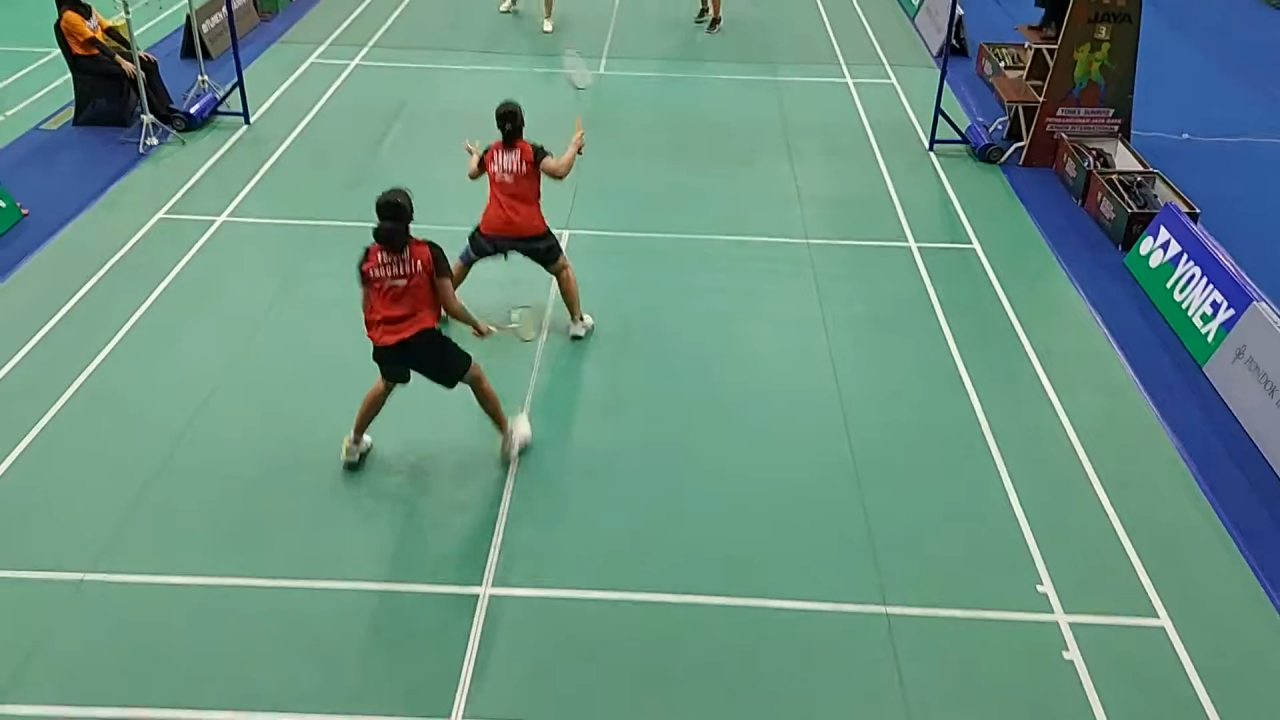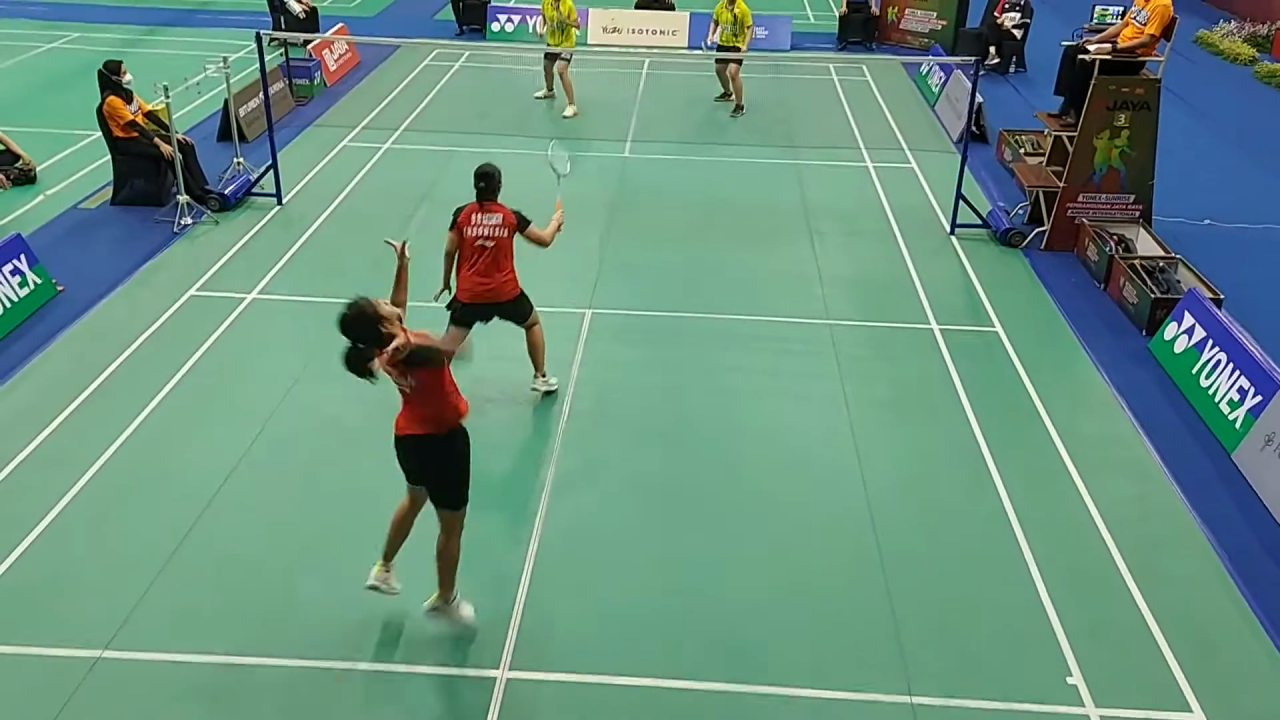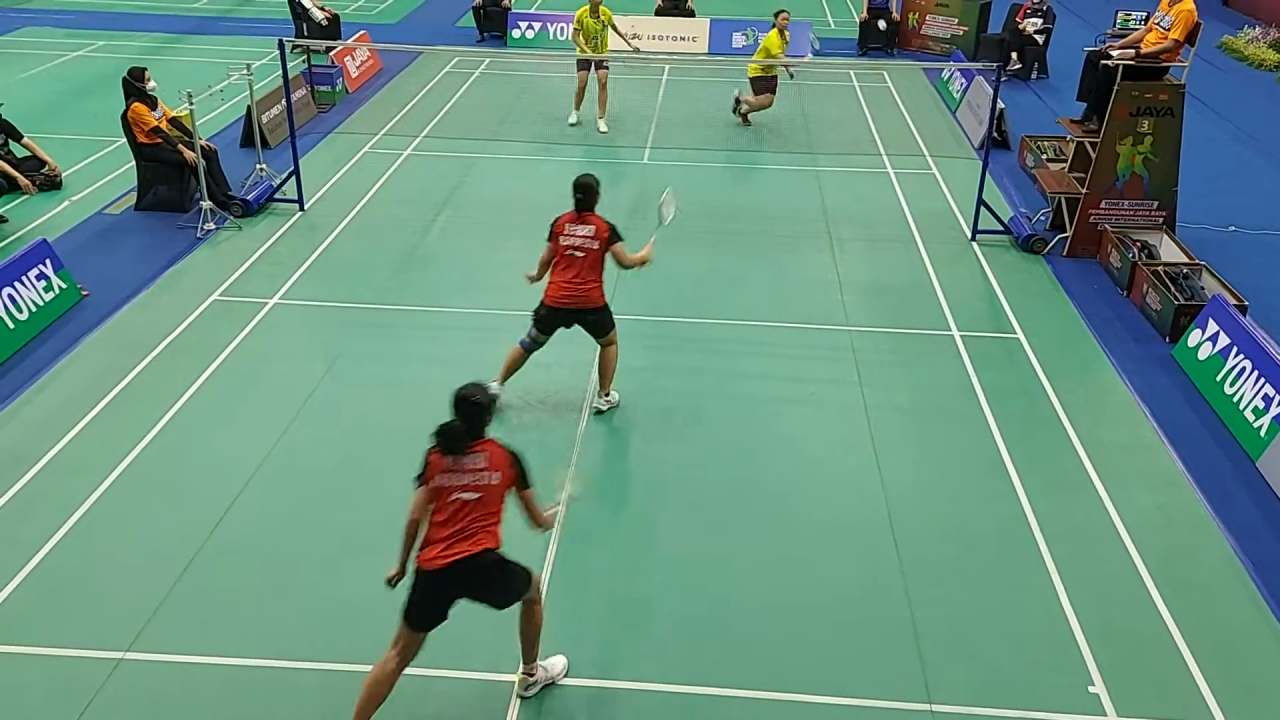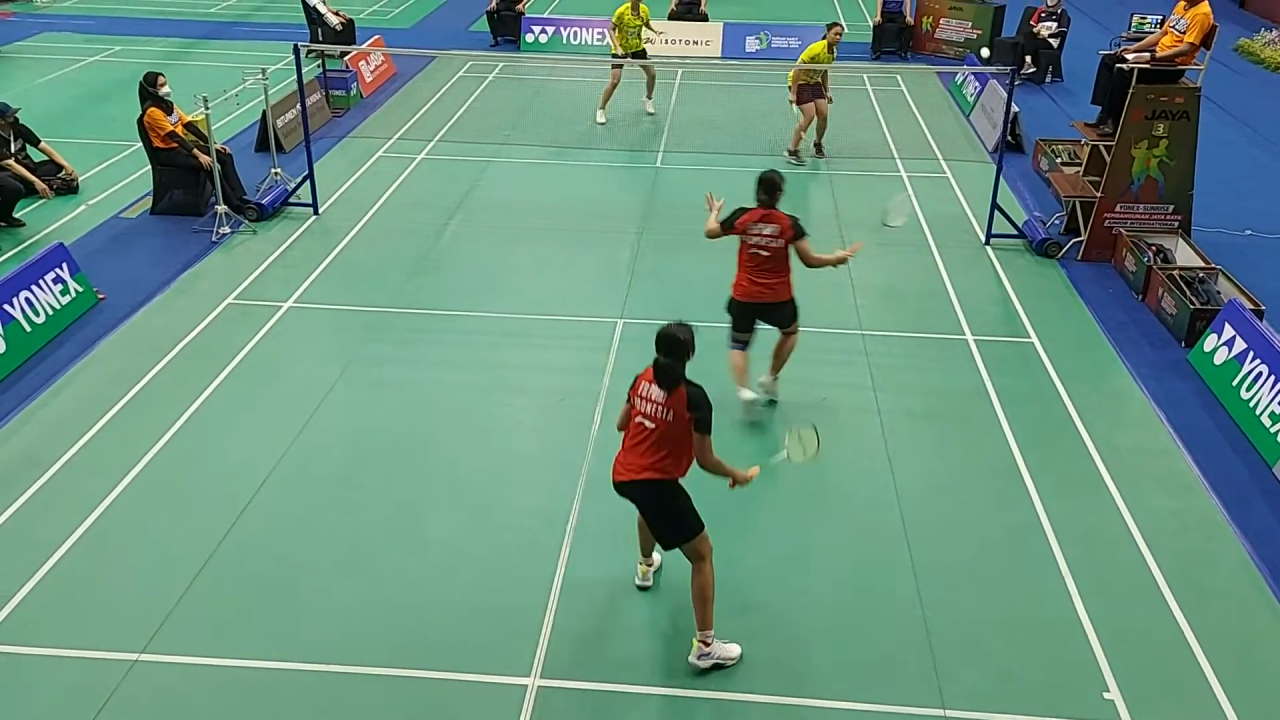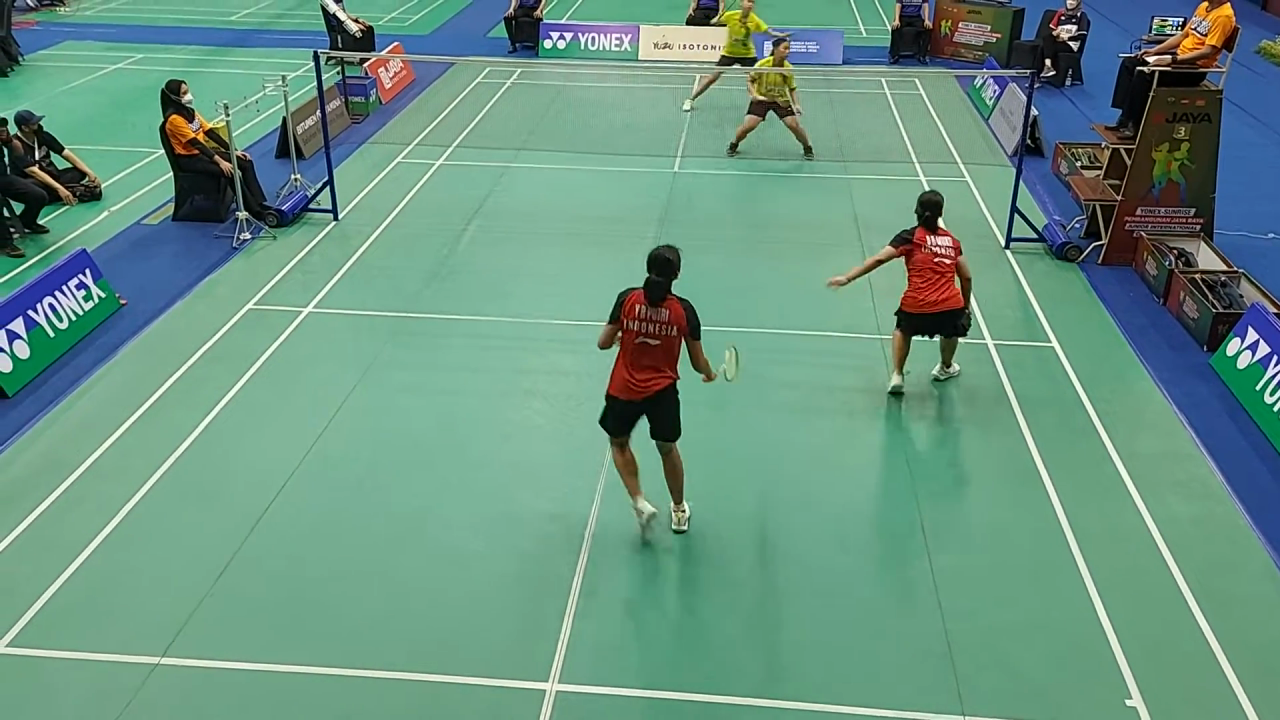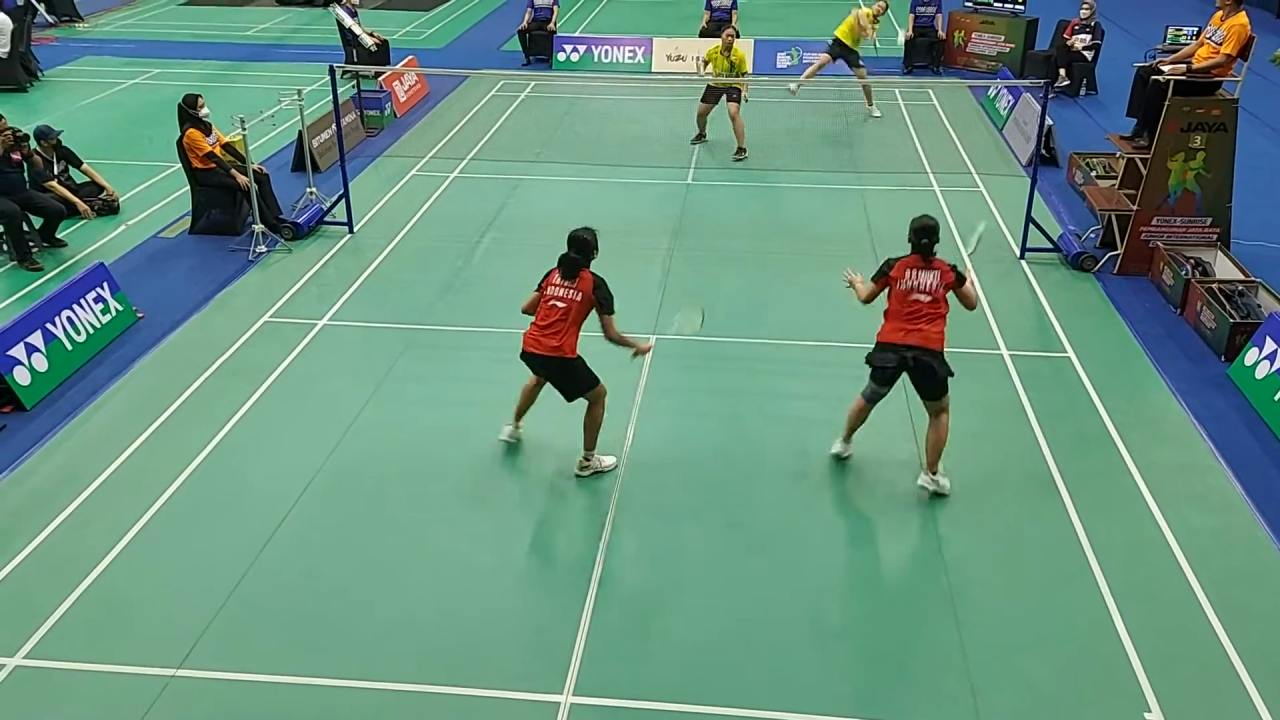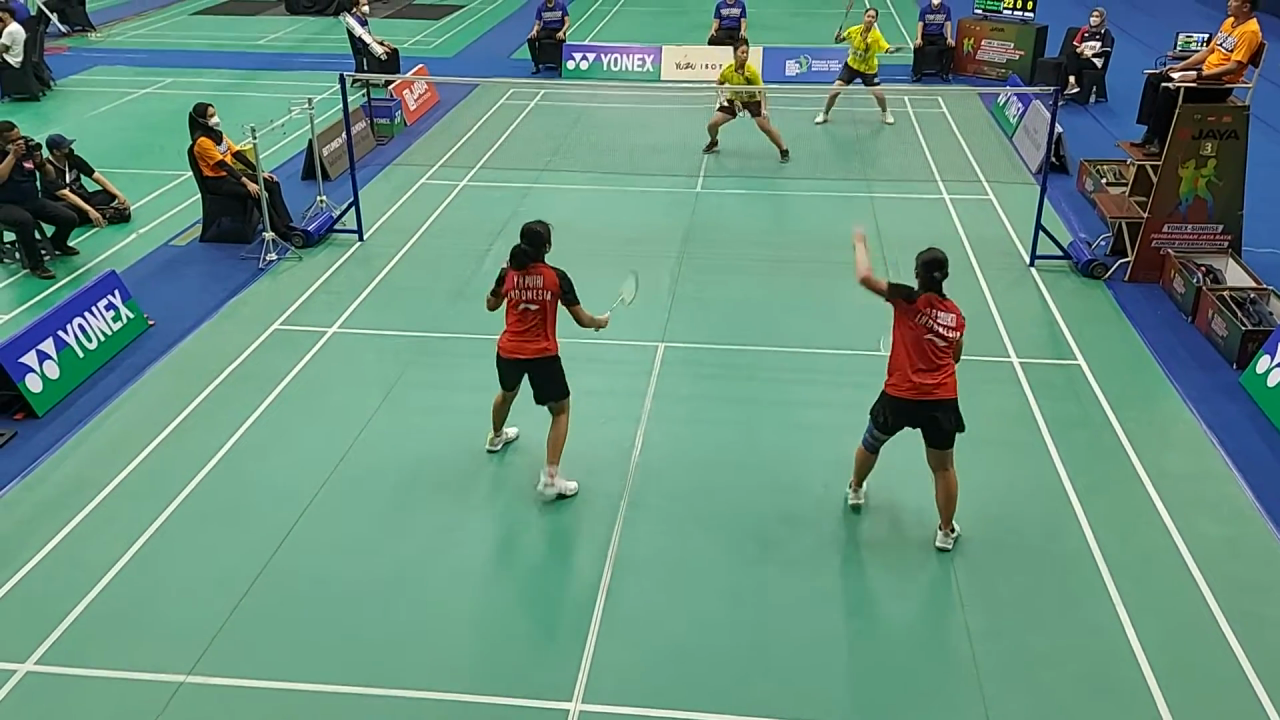
dt=0.7s
person 1, frame 1
left shoulder: (368, 257)
right shoulder: (430, 251)
left elbow: (368, 308)
right elbow: (450, 304)
right wrist: (477, 324)
left hip: (386, 346)
right hip: (423, 338)
left knee: (386, 383)
right knee: (476, 376)
left ankle: (353, 445)
right ankle: (509, 435)
person 1, frame 2
left shoulder: (384, 347)
right shoulder: (417, 353)
left elbow: (396, 305)
right elbow: (439, 351)
left wrist: (402, 265)
left hip: (410, 436)
right hip: (439, 440)
left knee: (414, 500)
right knee: (452, 523)
left ankle: (383, 570)
right ankle: (445, 599)
person 1, frame 3
left shoulder: (436, 457)
right shoulder: (505, 458)
left elbow: (415, 518)
right elbow: (538, 520)
left wrist: (401, 564)
right wrist: (550, 519)
left hip: (434, 567)
right hip: (480, 563)
left knee: (402, 651)
right knee: (532, 592)
right ankle: (532, 672)
person 1, frame 4
left shoulder: (642, 379)
right shoulder: (693, 397)
right elbow: (705, 460)
right wrist: (738, 475)
left hip: (622, 476)
right hip: (657, 482)
right knee: (702, 555)
left ankle: (645, 568)
right ankle: (705, 646)
person 1, frame 5
left shoulder: (627, 299)
right shoulder: (683, 309)
left elbow: (604, 342)
right elbow: (697, 363)
right wrist: (710, 373)
left hip: (623, 391)
right hip: (662, 391)
left knee: (619, 446)
right knee: (668, 449)
left ankle: (640, 503)
right ankle: (679, 512)
person 1, frame 6
left shoulder: (553, 274)
right shoulder: (595, 284)
left elbow: (527, 308)
right elbow: (611, 334)
right wrist: (637, 346)
left hip: (530, 349)
right hip: (559, 356)
left knee: (539, 378)
right knee: (598, 396)
left ankle: (513, 428)
right ankle: (588, 460)
person 1, frame 7
left shoulder: (508, 274)
right shoulder: (556, 277)
left elbow: (491, 305)
right elbow: (582, 320)
right wrist: (600, 322)
left hip: (508, 352)
right hip: (542, 356)
left knee: (507, 393)
right knee: (561, 411)
left ankle: (497, 437)
right ankle: (551, 478)
person 2, frame 1
left shoulder: (489, 151)
right shoulder: (531, 151)
left elbow: (473, 173)
right elbow: (559, 172)
left wrist: (472, 153)
right wrist: (574, 147)
left hip: (492, 230)
right hip: (529, 228)
left knee: (465, 260)
right knee: (562, 268)
right ankle: (578, 320)
person 2, frame 2
left shoulder: (462, 214)
right shoulder: (511, 216)
left elbow: (449, 251)
right elbow: (544, 240)
left wrist: (446, 281)
right wrist: (555, 221)
left hip: (469, 294)
right hip: (505, 293)
left knee: (450, 341)
right knee: (532, 324)
right ankle: (541, 378)
person 2, frame 3
left shoulder: (560, 223)
right shoulder: (605, 228)
left elbow: (546, 259)
right elbow: (625, 262)
left wrist: (537, 275)
right wrist: (643, 256)
left hip: (555, 300)
right hip: (590, 302)
left knee: (529, 343)
right knee: (609, 343)
left ankle: (497, 385)
right ankle: (604, 396)
person 2, frame 4
left shoulder: (741, 217)
right shoulder: (789, 224)
left elbow: (710, 232)
right elbow: (810, 260)
left wrist: (714, 211)
right wrist: (838, 258)
left hip: (743, 296)
right hip: (776, 296)
left knee: (738, 344)
right knee: (790, 332)
left ankle: (744, 391)
right ankle: (771, 379)
person 2, frame 5
left shoulder: (910, 236)
right shoulder: (951, 240)
left elbow: (879, 258)
right elbow: (965, 277)
left wrist: (847, 277)
right wrist: (966, 305)
left hip: (916, 307)
right hip: (949, 307)
left knee: (903, 332)
right knee: (950, 335)
left ankle: (897, 377)
right ankle: (945, 368)
person 2, frame 6
left shoulder: (894, 266)
right shoulder: (948, 271)
left elbow: (866, 297)
right elbow: (971, 303)
left wrist: (856, 282)
right wrist: (967, 280)
left hip: (891, 344)
right hip: (927, 349)
left knee: (870, 397)
right knee: (939, 412)
left ankle: (844, 442)
right ankle: (932, 474)
person 2, frame 7
left shoulder: (910, 299)
right shoulder: (955, 313)
left elbow: (866, 278)
left wrist: (860, 243)
left hip: (900, 396)
right hip: (942, 400)
left knee: (871, 443)
right knee: (942, 467)
left ankle: (856, 490)
right ankle: (946, 531)
